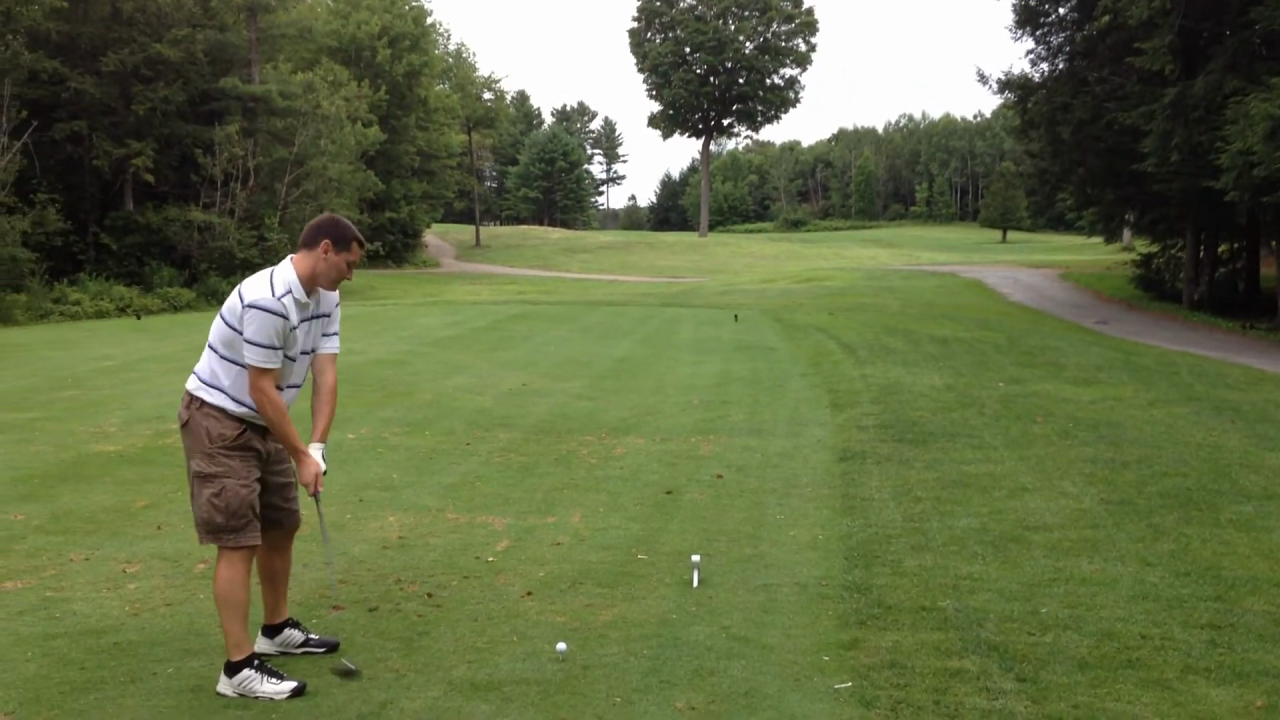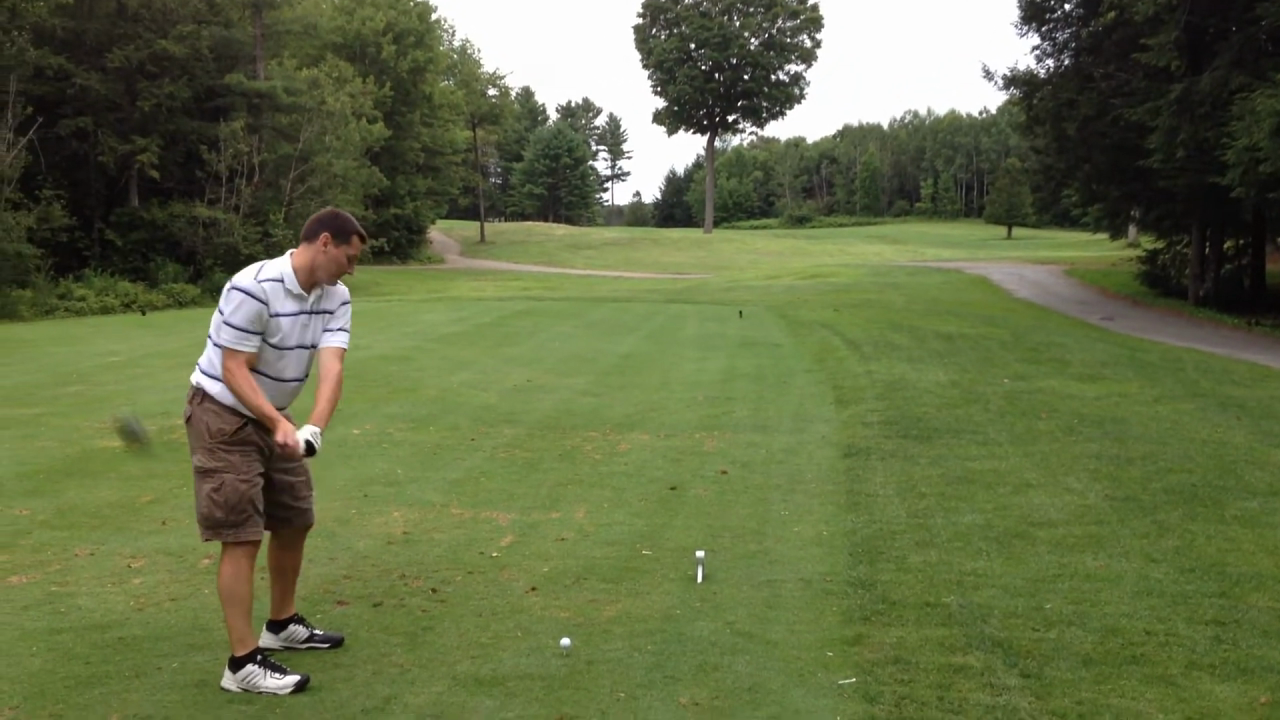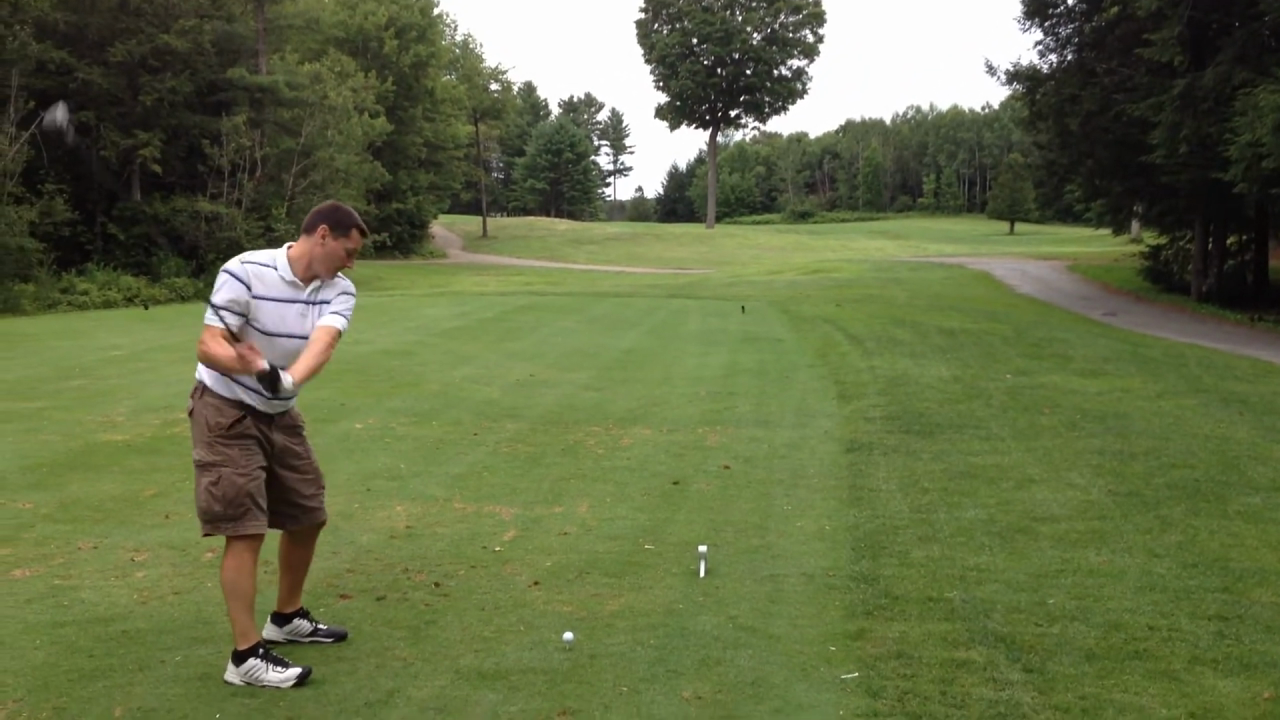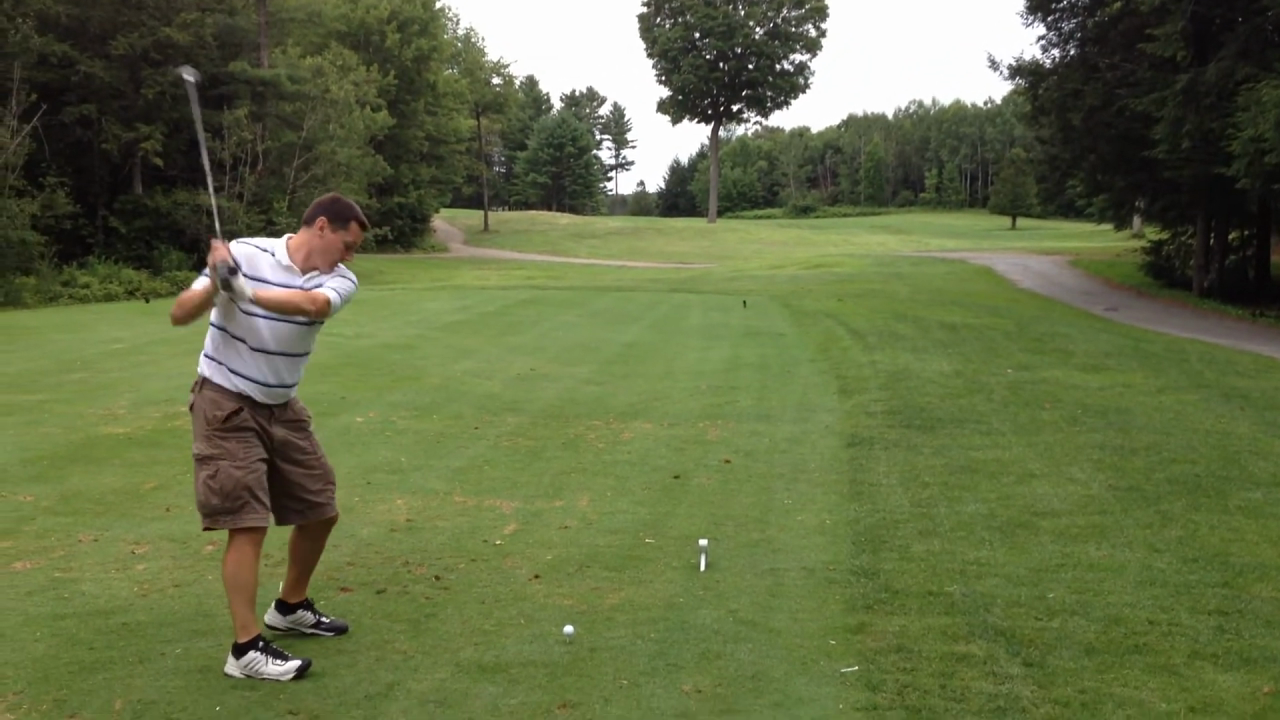
dt=0.1s
person 1, frame 1
left shoulder: (324, 299)
right shoulder: (267, 300)
left elbow: (325, 374)
right elbow: (263, 389)
left wrist: (317, 445)
right wrist: (301, 456)
left hip: (258, 424)
right hip: (217, 422)
left knee: (278, 528)
right knee: (238, 542)
left ankle: (277, 629)
right ankle: (238, 668)
person 1, frame 2
left shoulder: (336, 298)
right shoulder: (254, 287)
left elbow: (331, 364)
right elbow: (233, 371)
left wrist: (314, 427)
right wrist: (279, 423)
left hip: (272, 422)
right hip: (222, 417)
left knee: (294, 523)
right knee: (242, 538)
left ankle: (283, 625)
right ankle: (243, 663)
person 1, frame 3
left shoulder: (339, 291)
right shoulder: (246, 271)
left elbow: (322, 343)
right elbow: (208, 346)
left wrist: (291, 376)
right wrist: (246, 361)
left hip: (275, 414)
right hip: (225, 411)
left knee: (306, 520)
right knee: (244, 532)
left ankle: (288, 617)
right ankle: (246, 656)
person 1, frame 4
left shoulder: (341, 284)
right shoulder: (239, 258)
left elbow: (307, 304)
right elbow: (179, 313)
left wrist: (252, 292)
right wrist: (213, 283)
left hip: (283, 410)
right hip: (226, 405)
left knee: (320, 513)
right knee: (249, 526)
left ankle: (290, 607)
right ankle: (246, 650)
